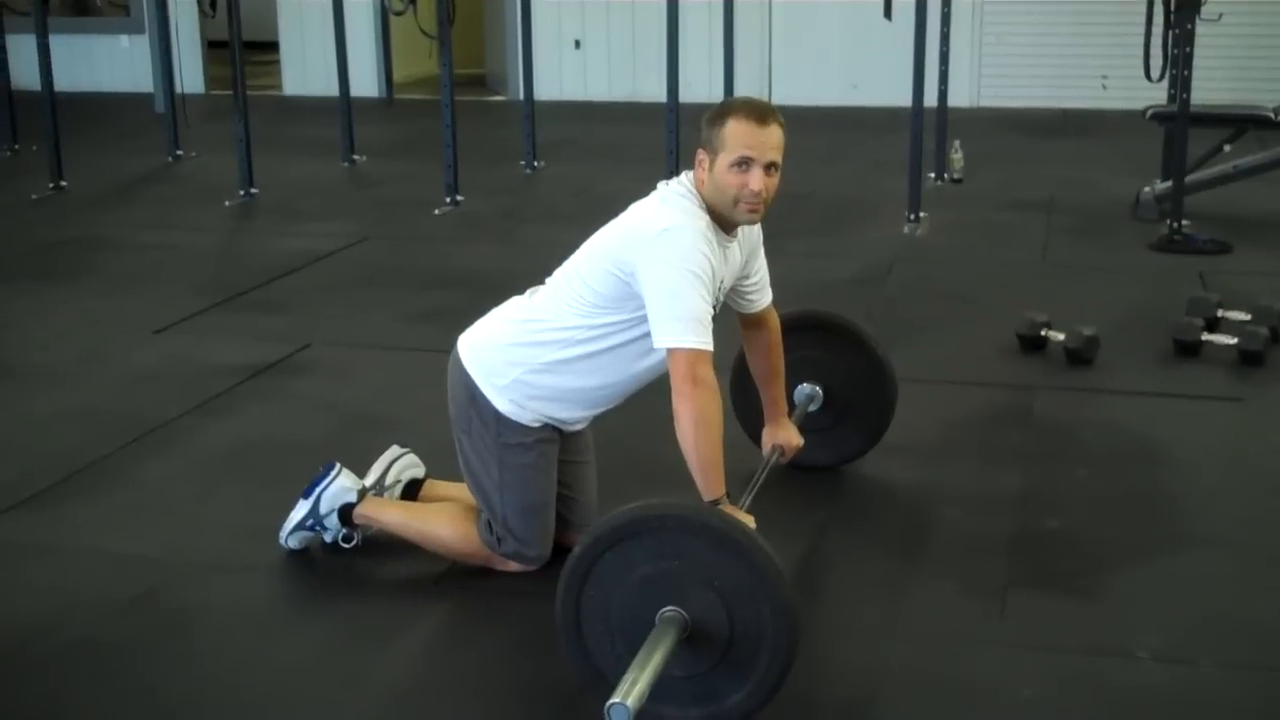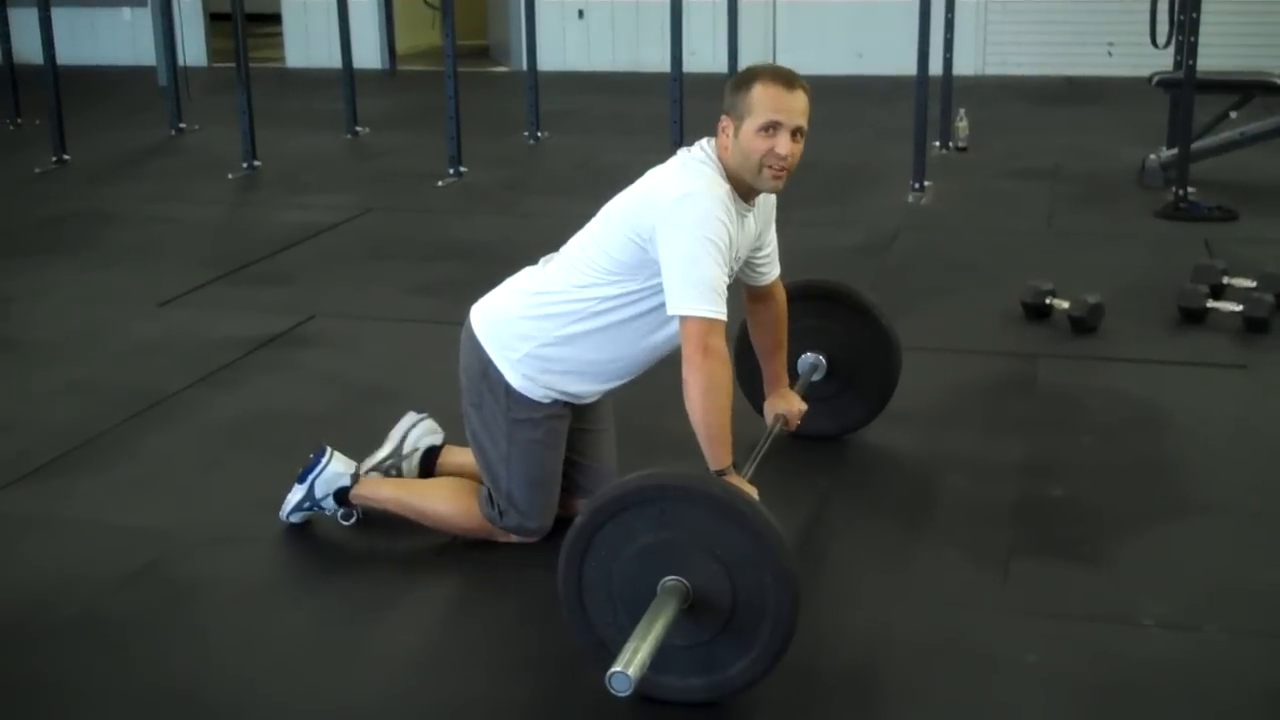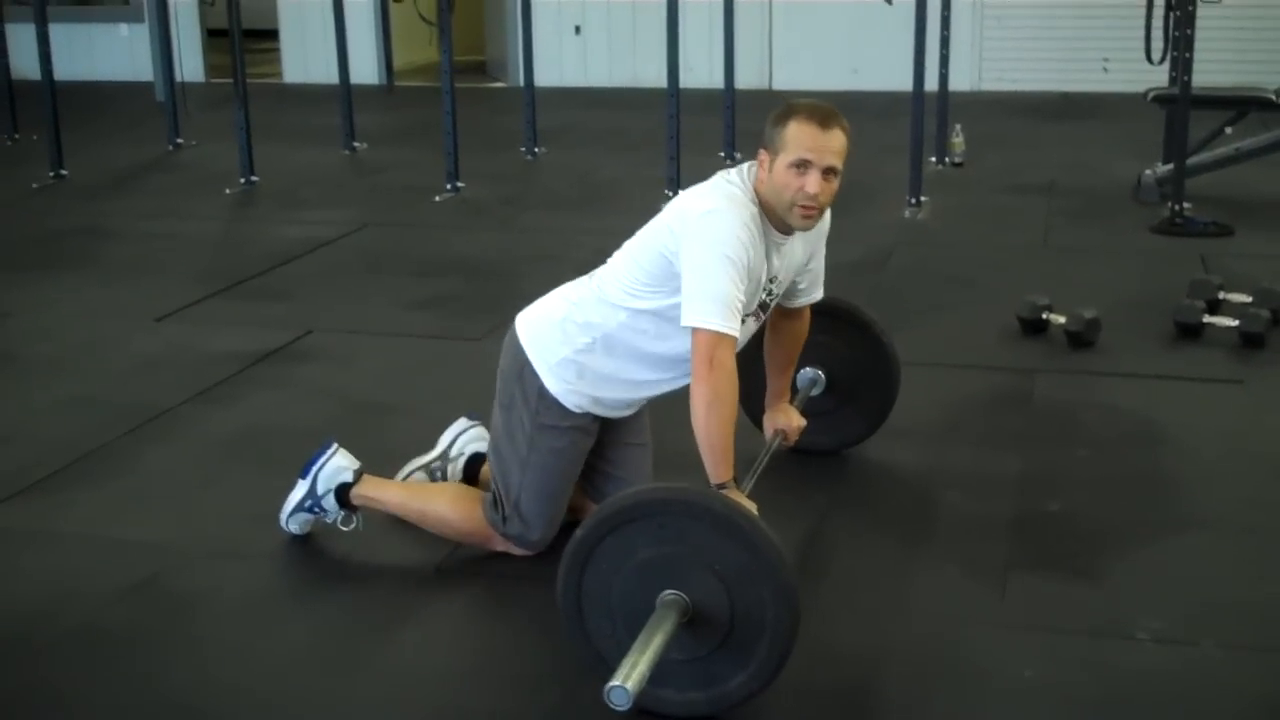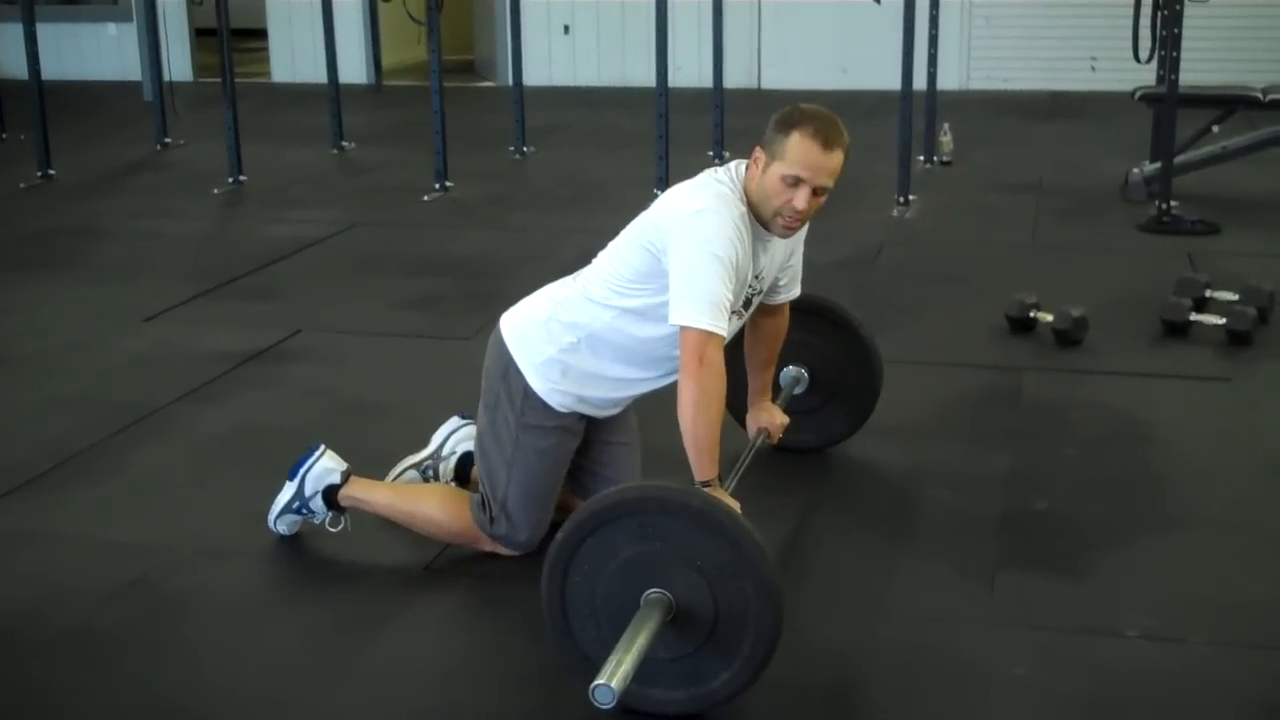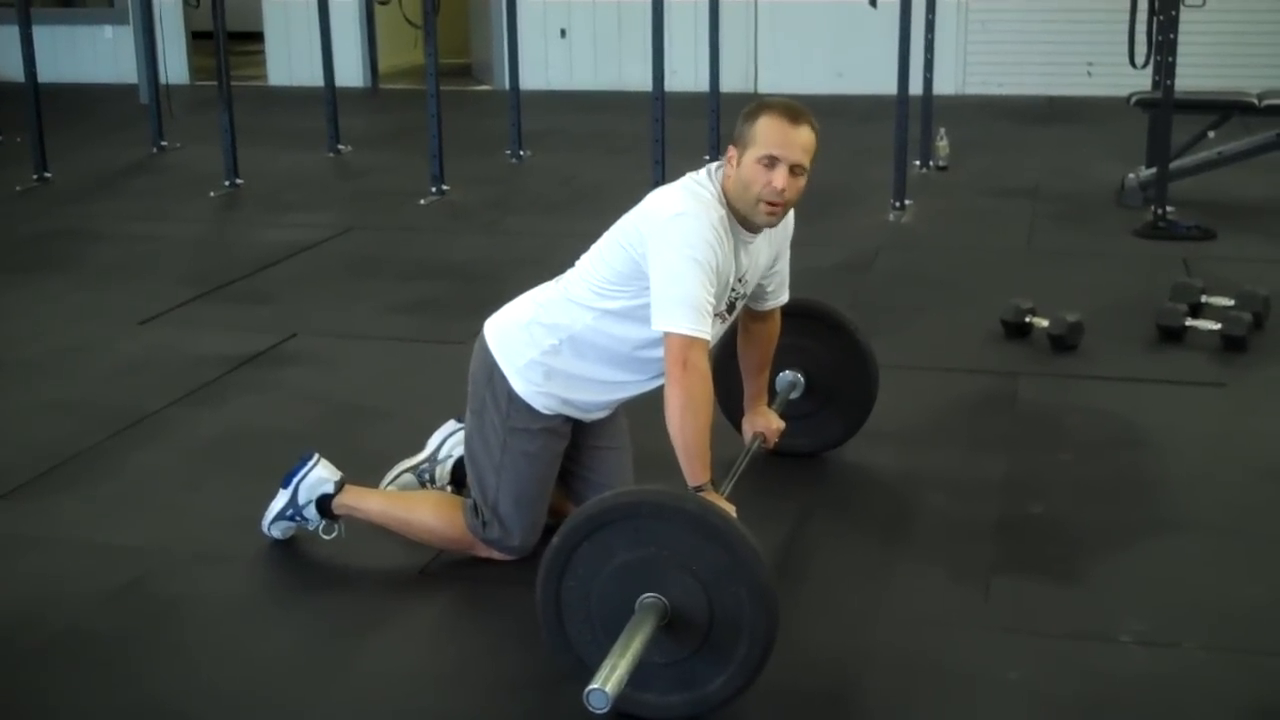
dt=0.7s
person 1, frame 1
left shoulder: (739, 221)
right shoulder: (677, 236)
left elbow: (759, 318)
right elbow: (691, 383)
left wrist: (777, 418)
right wrist: (718, 507)
left hip: (545, 385)
right hip: (504, 385)
left knee: (570, 532)
right knee: (519, 552)
left ankle: (407, 488)
right ankle: (350, 504)
person 1, frame 2
left shoulder: (754, 189)
right shoulder: (698, 203)
left elbow: (764, 290)
right elbow: (704, 351)
left wrist: (778, 387)
right wrist: (724, 477)
left hip: (564, 356)
right hip: (519, 359)
left knee: (588, 499)
right knee: (519, 523)
left ankle: (426, 456)
right ankle: (345, 485)
person 1, frame 3
left shoulder: (807, 217)
right shoulder: (721, 220)
left elbow: (791, 309)
right elbow: (712, 363)
left wrist: (778, 403)
right wrist: (724, 490)
left hip: (609, 379)
right hip: (559, 368)
right knee: (519, 534)
left ankle: (475, 461)
right ankle: (347, 484)
person 1, frame 4
left shoulder: (786, 212)
right shoulder: (710, 218)
left elbow: (770, 306)
right elbow: (700, 359)
left wrist: (760, 400)
right wrist: (707, 487)
left hip: (596, 377)
right hip: (543, 367)
right knee: (509, 535)
left ankle: (465, 456)
right ankle: (334, 485)
person 1, frame 5
left shoulder: (774, 217)
right shoulder: (689, 221)
left elbow: (761, 312)
right elbow: (685, 365)
left wrist: (756, 406)
right wrist: (702, 492)
left hip: (585, 385)
right hip: (531, 371)
right knee: (503, 540)
left ankle: (462, 457)
right ankle: (328, 494)
